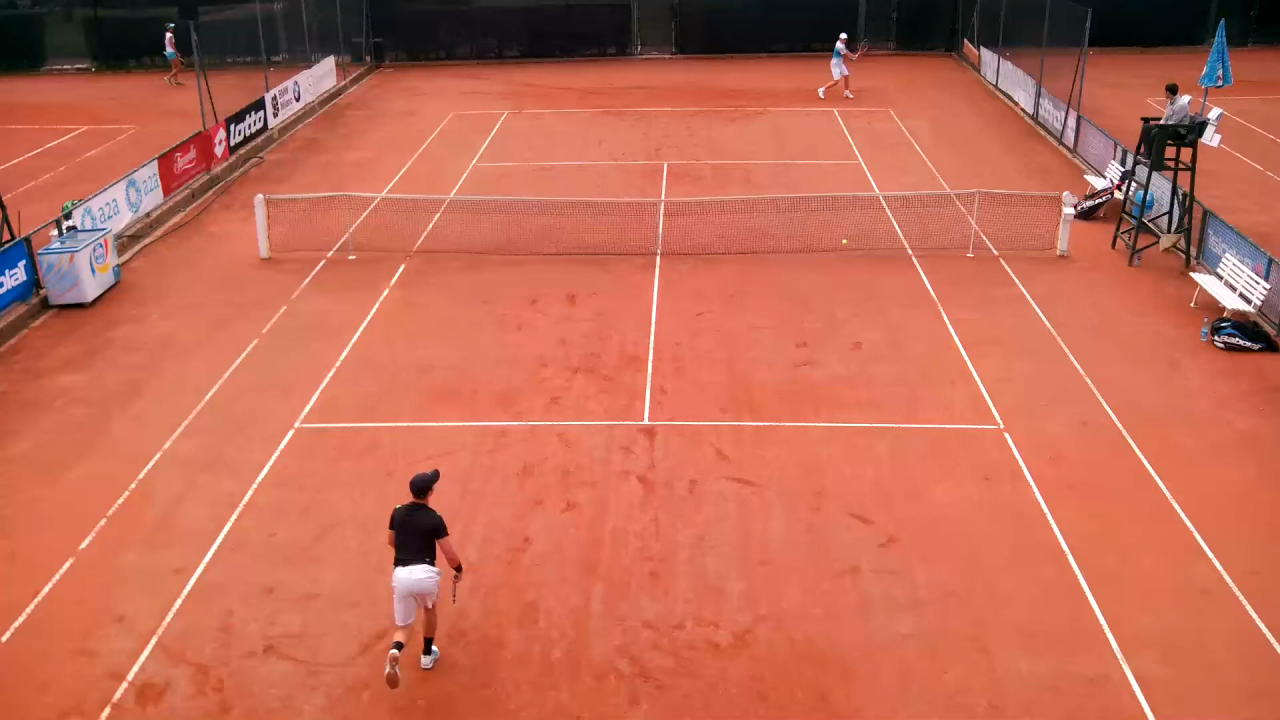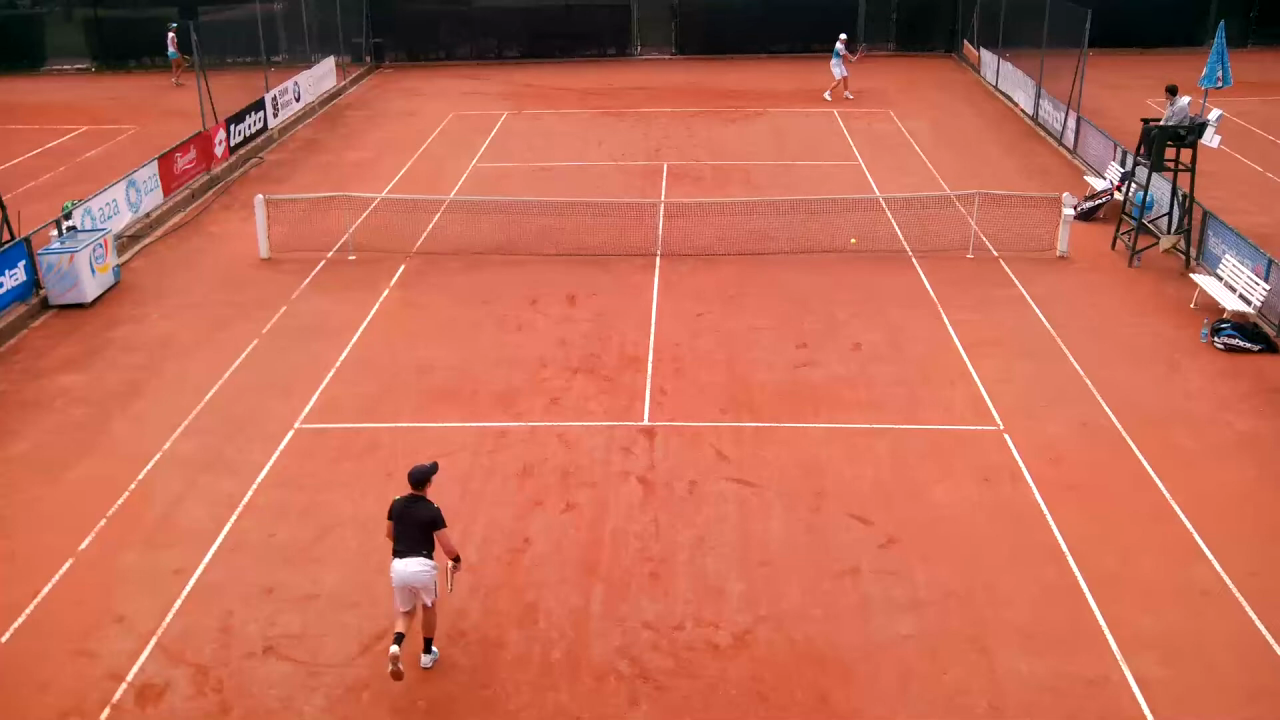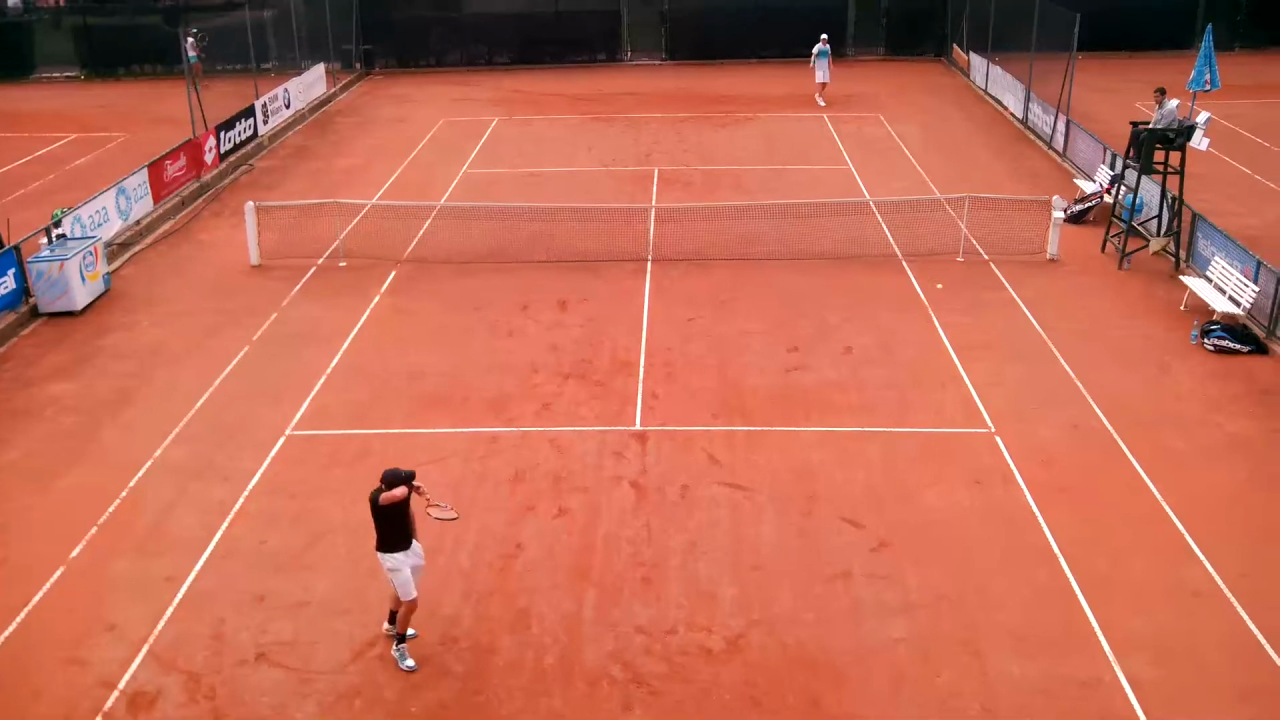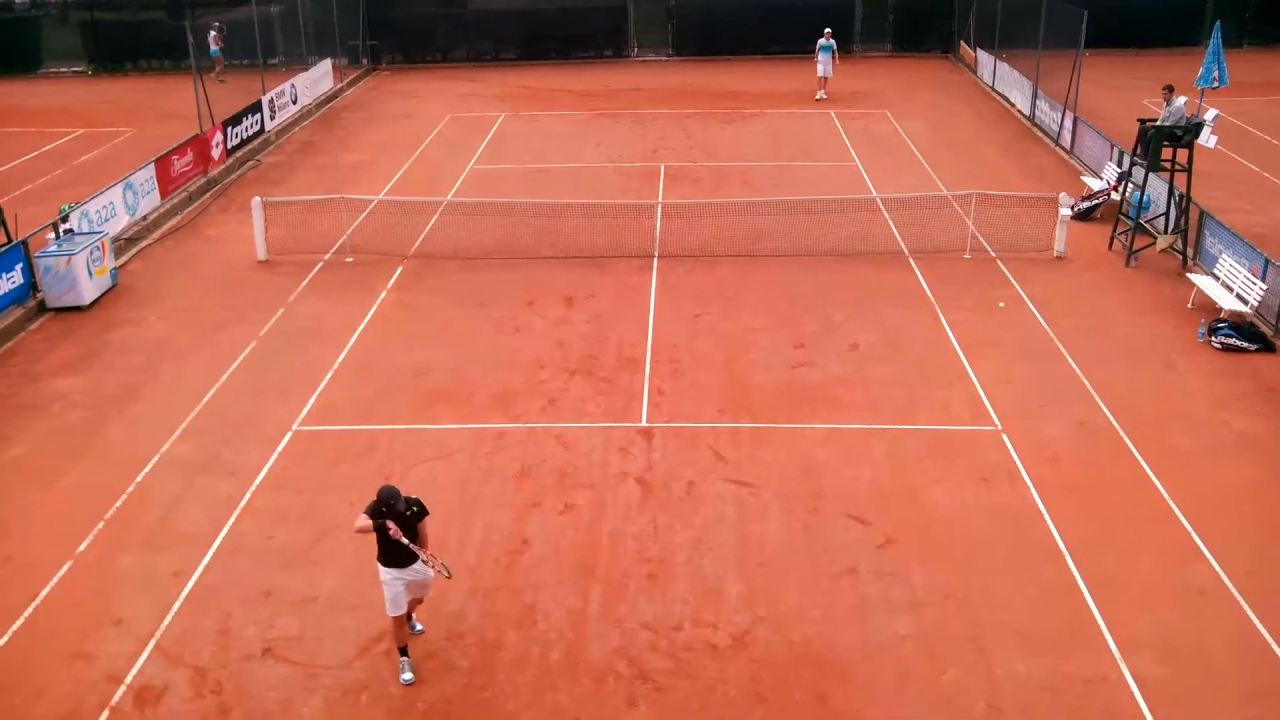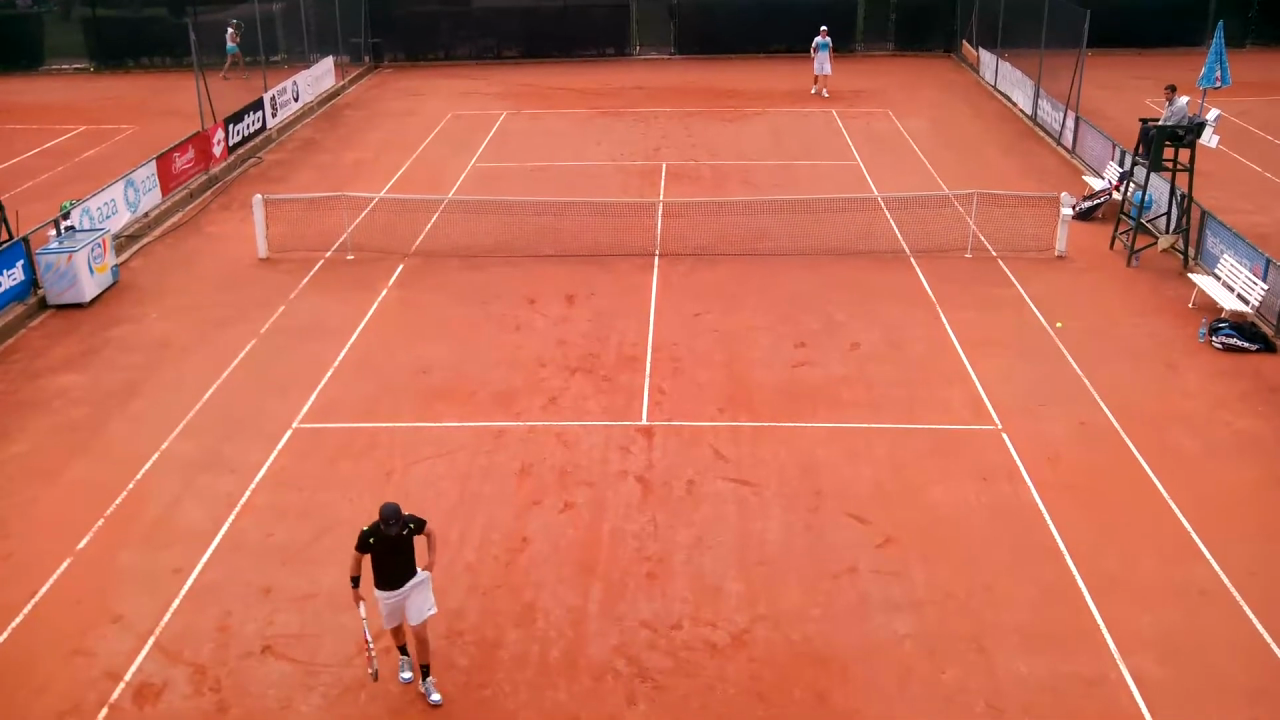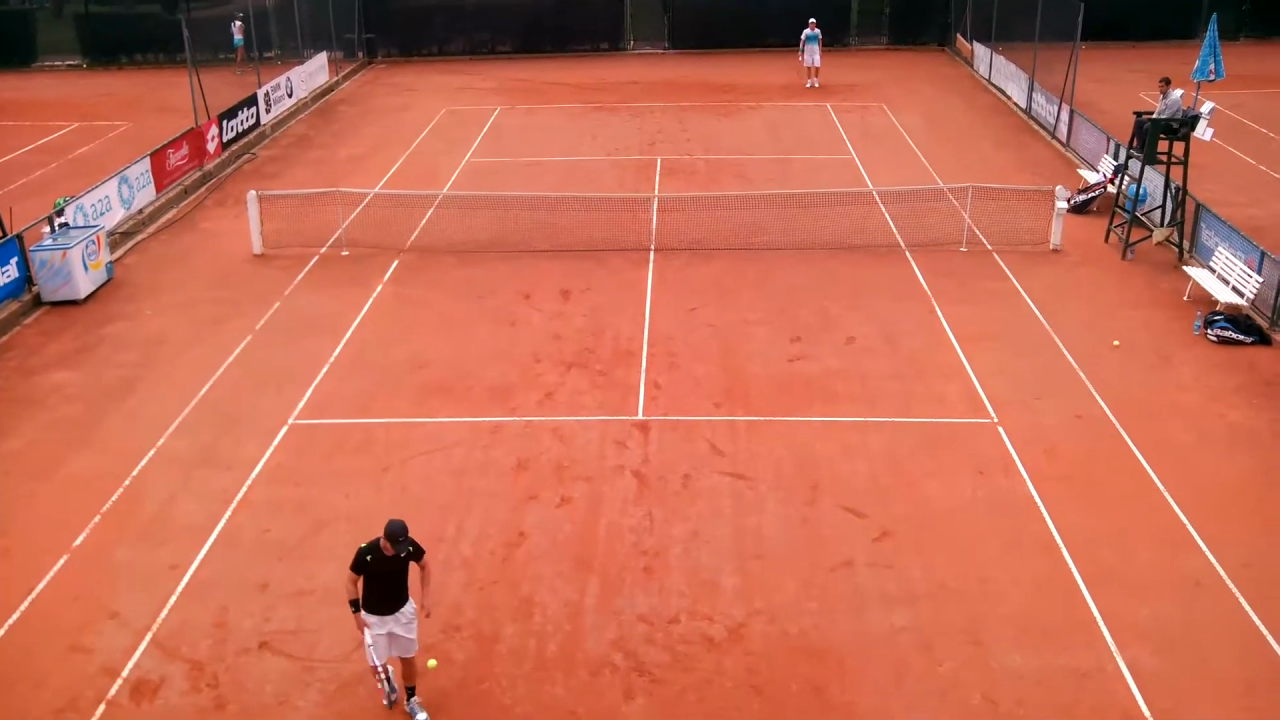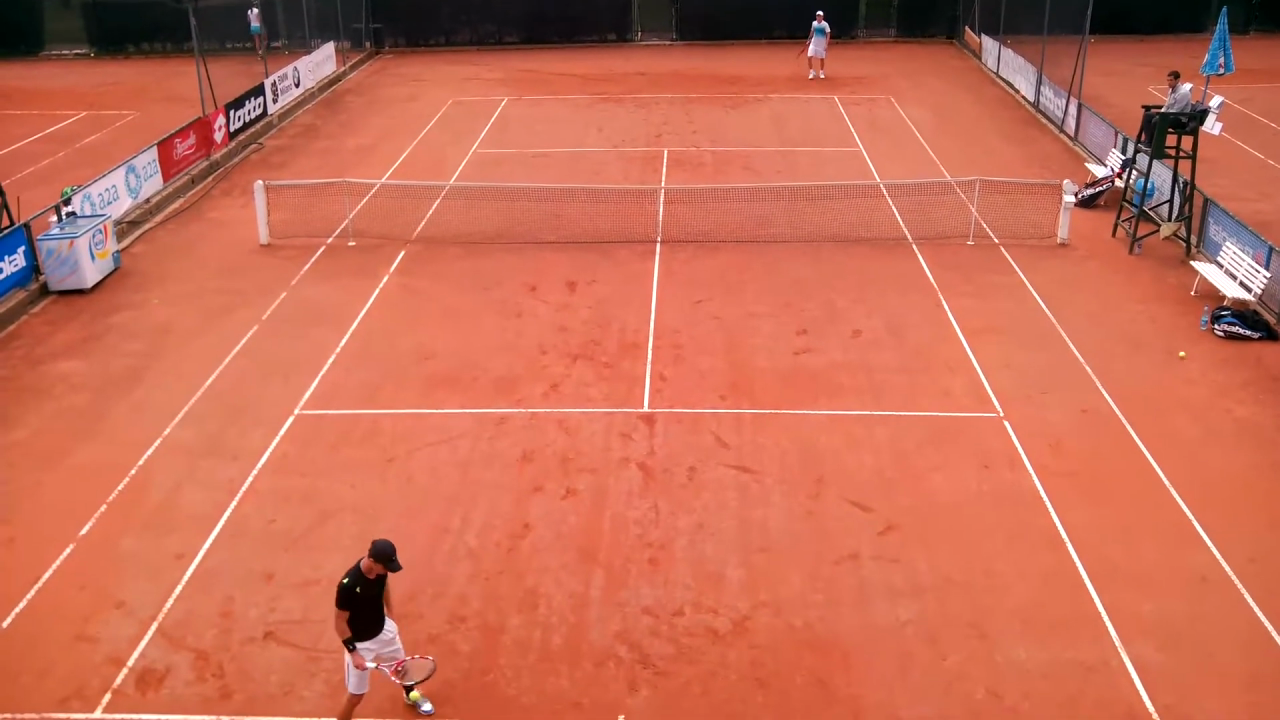
dt=0.4s
person 1, frame 1
left shoulder: (398, 513)
right shoulder: (434, 519)
right elbow: (450, 555)
right wrist: (459, 571)
left hip: (401, 575)
right hip: (425, 574)
left knee: (403, 627)
right knee: (429, 608)
left ankle: (395, 652)
right ankle: (427, 654)
person 1, frame 2
left shoulder: (396, 504)
right shoulder: (432, 511)
right elbow: (447, 548)
right wrist: (457, 561)
left hip: (398, 566)
right hip: (422, 566)
left knee: (405, 612)
right knee: (429, 607)
left ankle: (396, 645)
right ankle: (427, 653)
person 1, frame 3
left shoulder: (404, 488)
right shoulder: (377, 497)
right elbow: (394, 495)
left wrist: (414, 537)
right wrist: (412, 487)
left hip: (408, 547)
right hip: (393, 555)
left knee: (403, 589)
right knee: (411, 602)
left ankle: (392, 624)
right ankle: (400, 646)
person 1, frame 4
left shoulder: (415, 505)
right shoulder: (376, 509)
right elbow: (358, 526)
left wrist: (425, 559)
right wrist: (384, 525)
left hip: (415, 565)
right hip: (391, 571)
left knee: (418, 597)
right knee: (398, 618)
left ankle: (408, 619)
right ankle: (404, 660)
person 1, frame 5
left shoulder: (411, 522)
right shoulder: (368, 535)
left elbow: (430, 531)
right elbow: (356, 559)
left wrist: (431, 559)
right wrist: (355, 588)
left hip: (413, 583)
right hip: (386, 591)
left knee: (420, 633)
right knee: (396, 629)
left ankle: (427, 681)
right ankle: (404, 658)
person 1, frame 6
left shoulder: (410, 546)
right shoulder: (366, 552)
left elbow: (424, 567)
right elbow: (351, 582)
left wrist: (425, 598)
right wrist: (357, 613)
left hip: (403, 611)
right hip: (373, 617)
left knee: (408, 659)
right knee: (377, 667)
left ankle: (411, 700)
right ankle: (387, 676)
person 1, frame 7
left shoulder: (380, 568)
right shoulder: (348, 585)
right elbow: (340, 621)
left wrist: (391, 614)
right wrist: (353, 652)
left hip: (383, 630)
right hip: (361, 642)
right knee: (357, 694)
left ankle: (411, 696)
